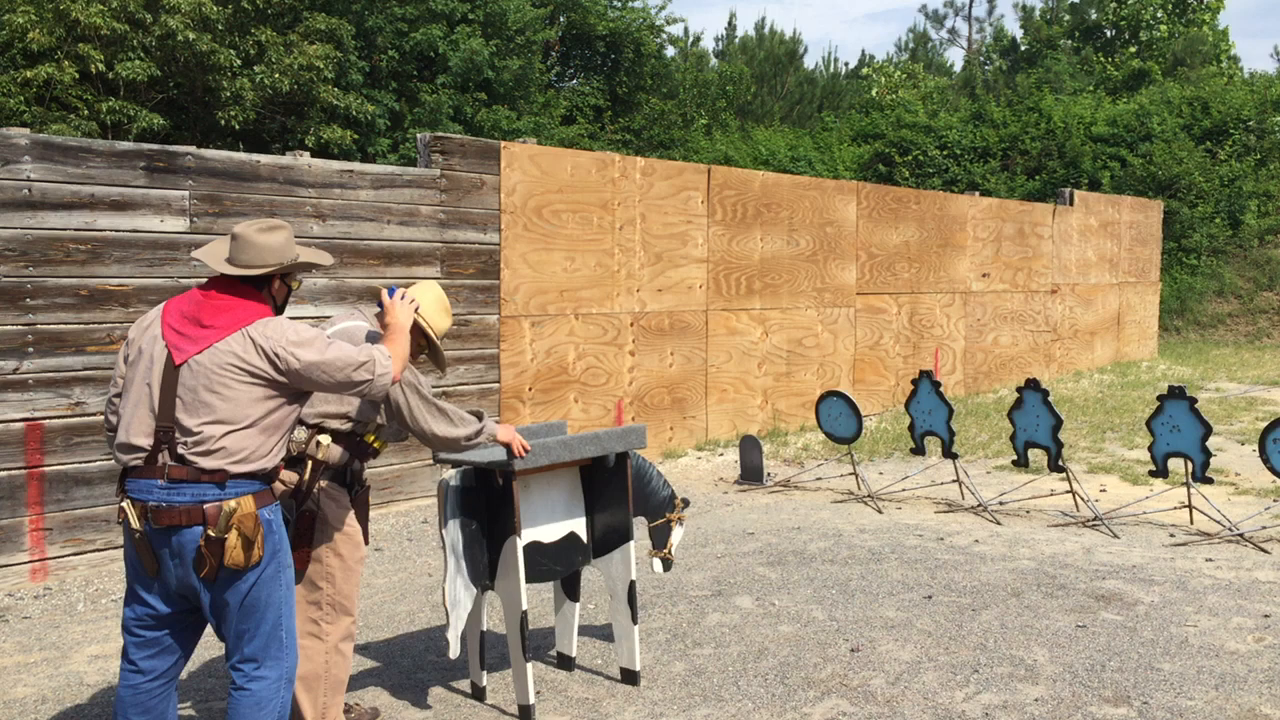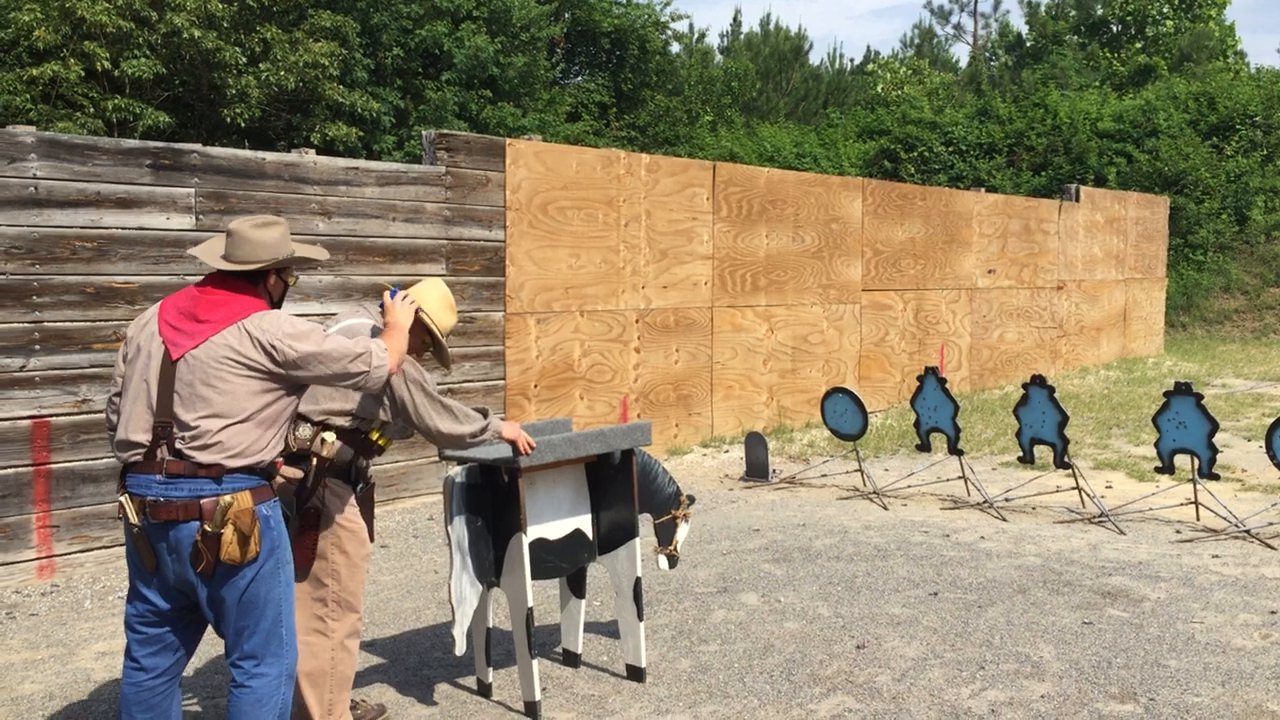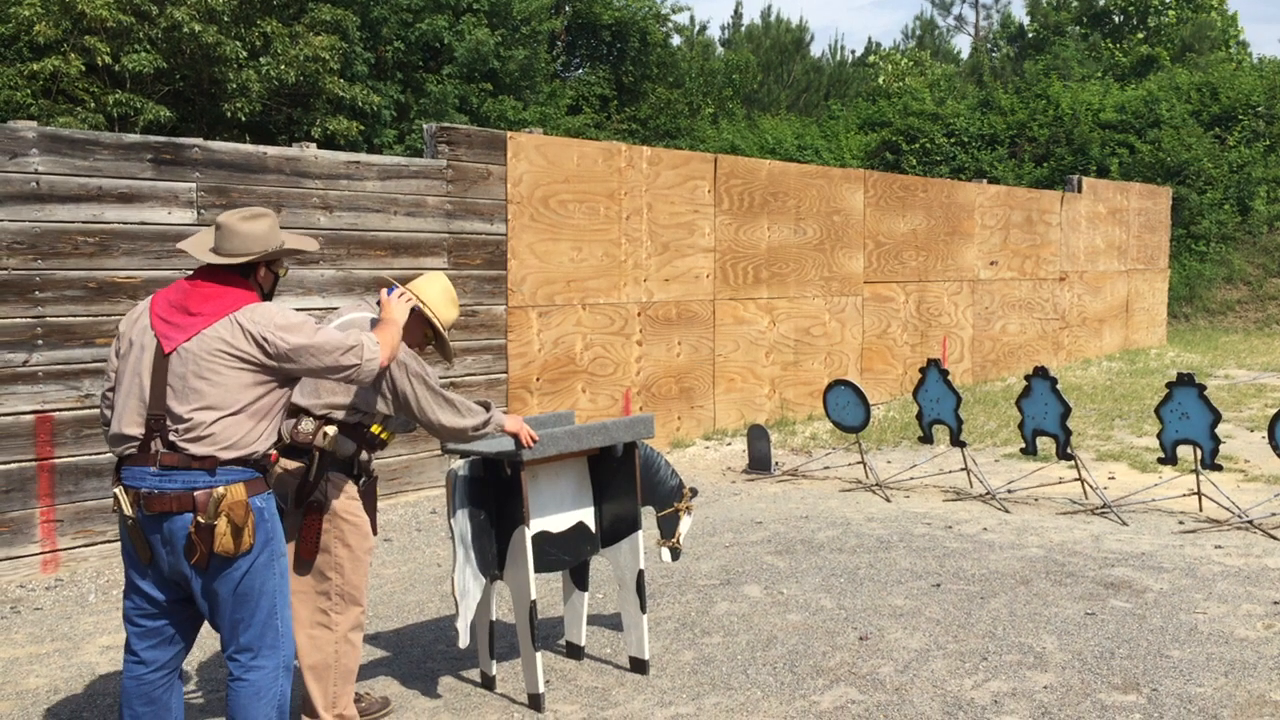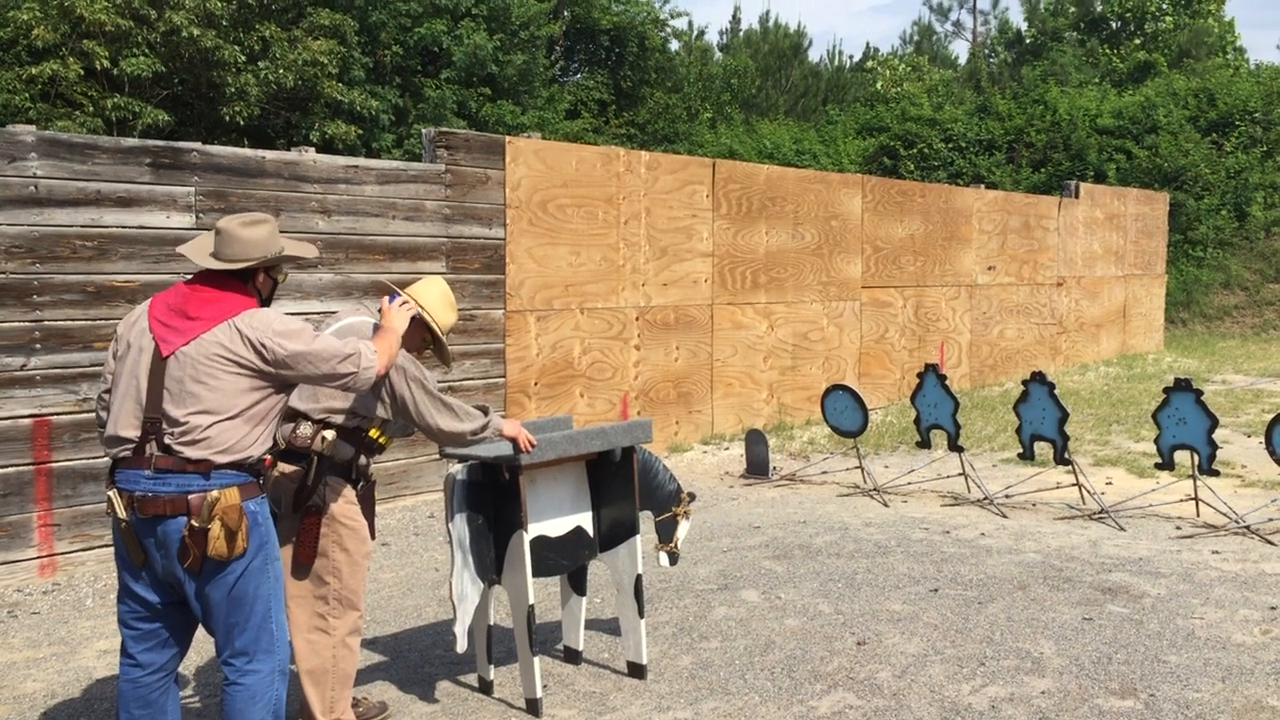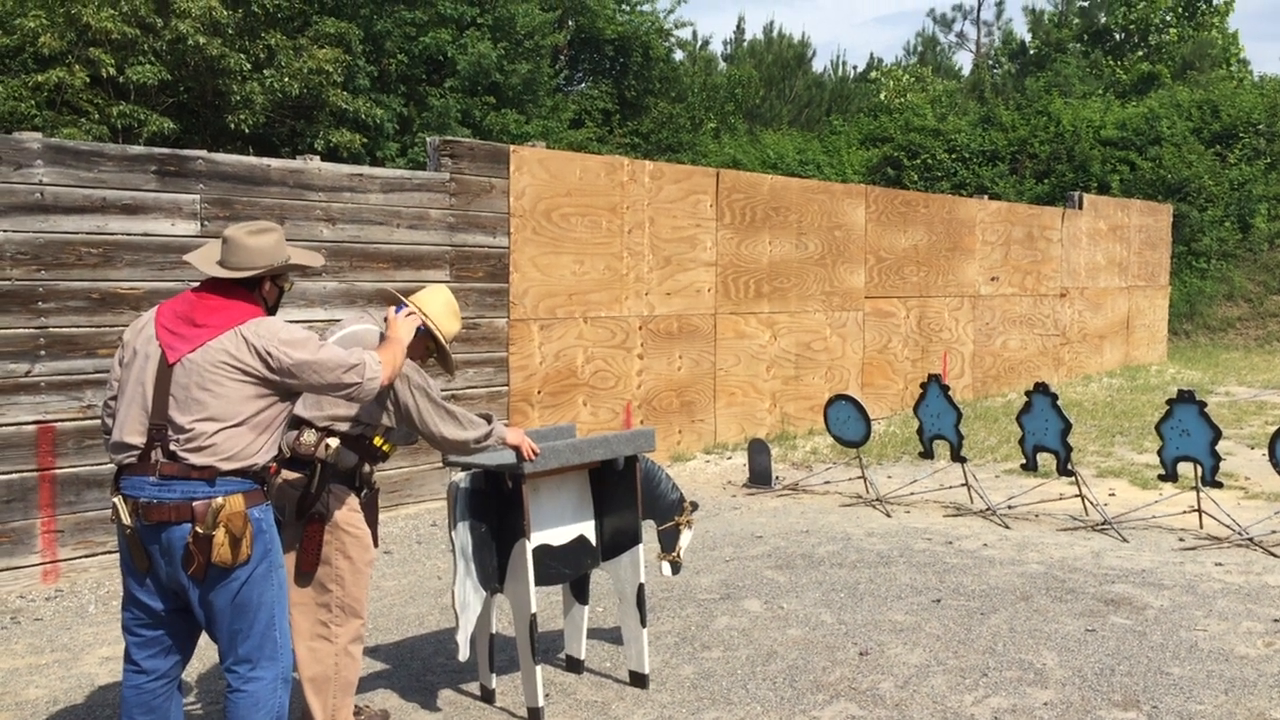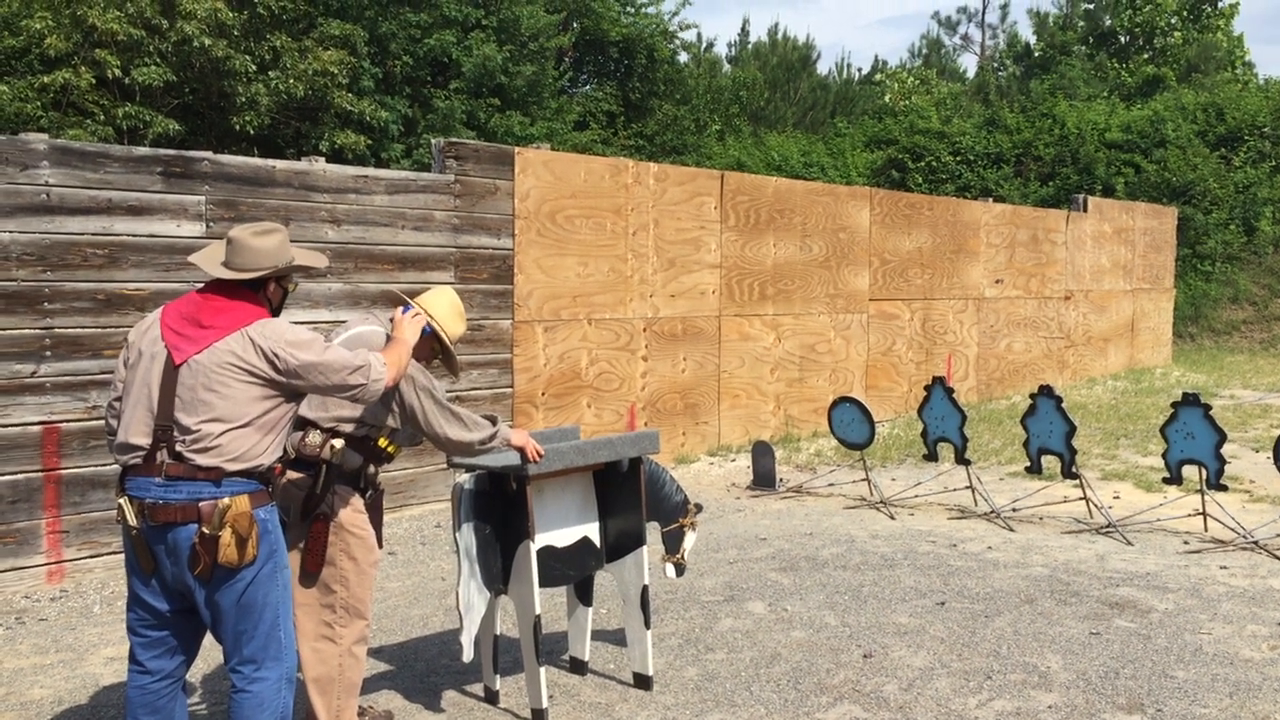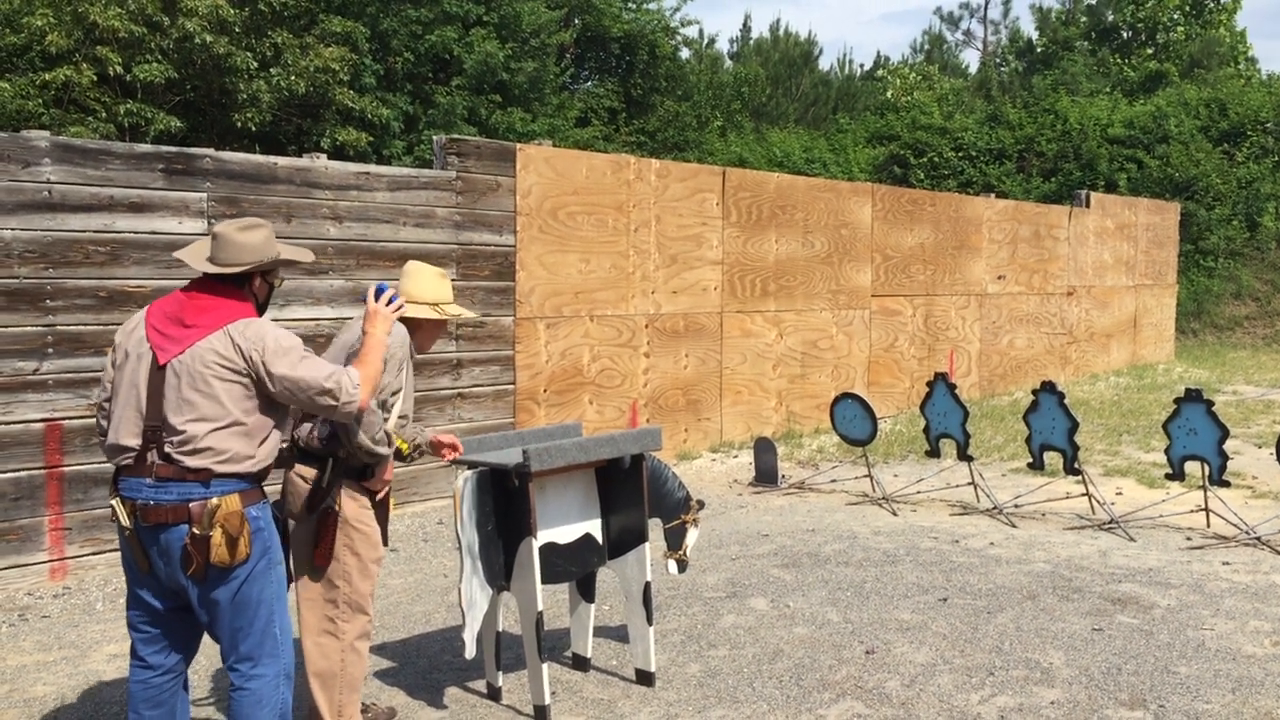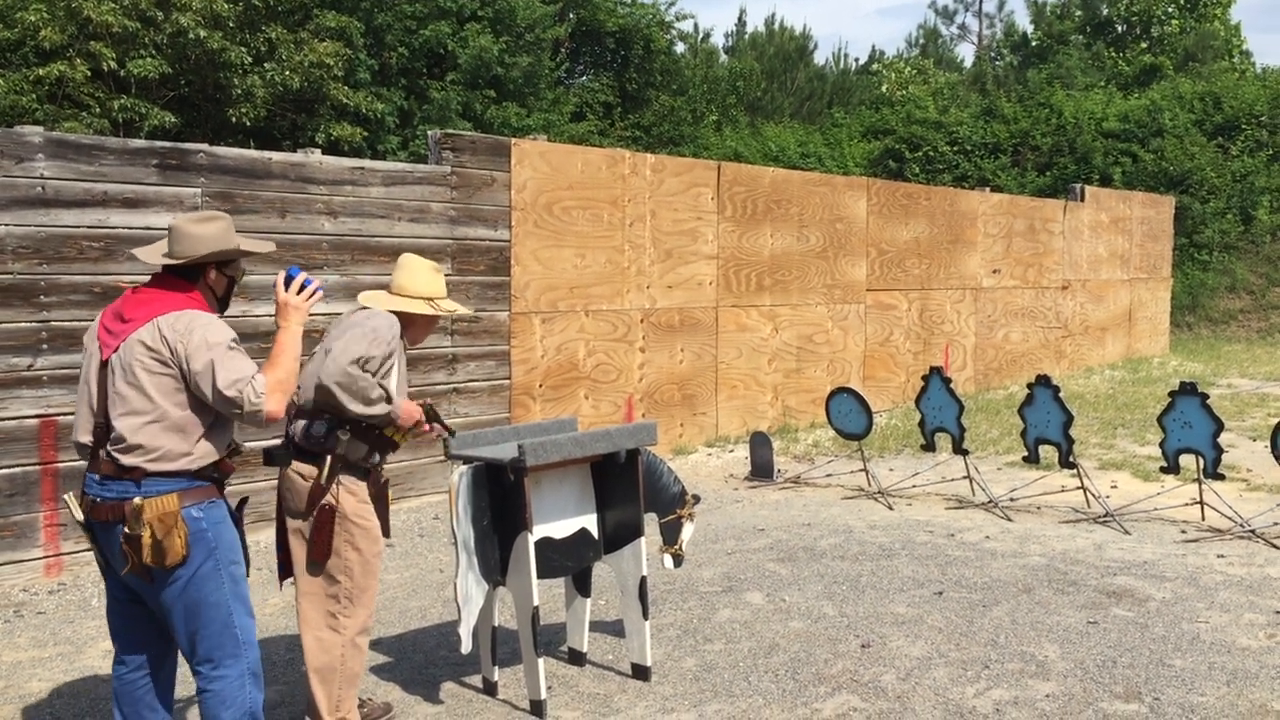
dt=0.5s
person 1, frame 1
left shoulder: (151, 323)
right shoulder: (275, 340)
left elbow: (114, 417)
right elbow: (382, 373)
right wrist: (397, 325)
left hip: (145, 512)
right hip: (226, 515)
left knee: (148, 660)
right knee: (262, 665)
person 1, frame 2
left shoulder: (151, 321)
right shoulder: (271, 333)
left elbow: (116, 415)
right elbow: (379, 365)
right wrist: (397, 324)
left hip: (146, 507)
right hip: (227, 510)
left knee: (150, 658)
right knee: (263, 661)
person 1, frame 3
left shoulder: (142, 315)
right shoulder: (263, 325)
left elbow: (110, 409)
right elbow: (370, 357)
right wrist: (391, 319)
left hip: (141, 501)
right hip: (220, 502)
left knee: (151, 651)
right knee: (261, 655)
person 1, frame 4
left shoulder: (140, 317)
right shoulder: (261, 330)
left elbow: (105, 411)
right elbow: (367, 366)
right wrist: (392, 328)
left hip: (135, 503)
right hip: (214, 507)
left knee: (146, 656)
right knee: (255, 658)
person 1, frame 5
left shoulder: (146, 325)
right shoulder: (265, 338)
left elbow: (111, 416)
right elbow: (369, 376)
right wrist: (397, 338)
left hip: (139, 509)
right hip: (217, 512)
left knee: (151, 661)
right knee: (259, 665)
person 1, frame 6
left shoulder: (151, 326)
right shoulder: (270, 340)
left elbow: (115, 419)
right elbow: (375, 376)
right wrist: (403, 338)
left hip: (145, 510)
right hip: (223, 515)
left knee: (154, 661)
right knee: (263, 666)
person 1, frame 7
left shoulder: (139, 324)
right shoulder: (254, 337)
left elbow: (107, 415)
right elbow: (352, 396)
right wrist: (376, 331)
left hip: (139, 509)
right hip: (217, 514)
left knee: (156, 657)
right knee: (262, 663)
person 1, frame 8
left shoulder: (113, 319)
right shoulder: (191, 327)
left elbow: (98, 414)
right elbow: (268, 404)
right wrist: (290, 325)
left hip: (110, 506)
right hip: (173, 512)
left knee: (138, 655)
right knee: (229, 662)
person 2, frame 1
left shoulder: (350, 329)
right shoulder: (375, 348)
left elbow: (407, 415)
right elbow: (431, 419)
right wrist: (493, 430)
left hip: (303, 476)
right hip: (317, 483)
left knee: (316, 606)
right knee: (329, 611)
person 2, frame 2
left shoulder: (355, 325)
left elbow: (411, 411)
right elbow: (437, 417)
right wrist: (498, 427)
left hip: (305, 473)
right hip: (321, 480)
left knee: (318, 602)
right knee: (334, 606)
person 2, frame 3
left shoulder: (356, 318)
left elbow: (415, 405)
right elbow: (439, 412)
right wrist: (499, 421)
left hip: (305, 467)
right hip: (324, 473)
left knee: (322, 596)
right knee: (338, 601)
person 2, frame 4
left shoulder: (354, 323)
right elbow: (439, 417)
right wrist: (498, 425)
left hip: (301, 471)
right hip: (321, 478)
left knee: (318, 601)
right knee: (336, 606)
person 2, frame 5
left shoulder: (359, 330)
left elbow: (416, 417)
right elbow: (440, 422)
right wrist: (501, 433)
left hip: (308, 479)
right hip: (326, 487)
left knee: (322, 608)
right knee: (339, 613)
person 2, frame 6
left shoulder: (365, 331)
left elbow: (409, 418)
right elbow: (443, 422)
right wrist: (506, 435)
left hip: (316, 480)
right hip: (330, 488)
left knee: (326, 609)
right knee: (342, 613)
person 2, frame 7
right shoulder: (391, 336)
left wrist: (422, 442)
right wrist: (382, 461)
left hip: (326, 480)
right hip: (335, 485)
left knee: (334, 606)
right knee: (344, 610)
person 2, frame 8
left shoulder: (381, 325)
right shoulder: (380, 325)
right elbow: (335, 376)
left wrist: (404, 414)
right wrist: (390, 408)
left hip: (324, 474)
right hip: (333, 479)
left knee: (331, 601)
right knee: (344, 605)
